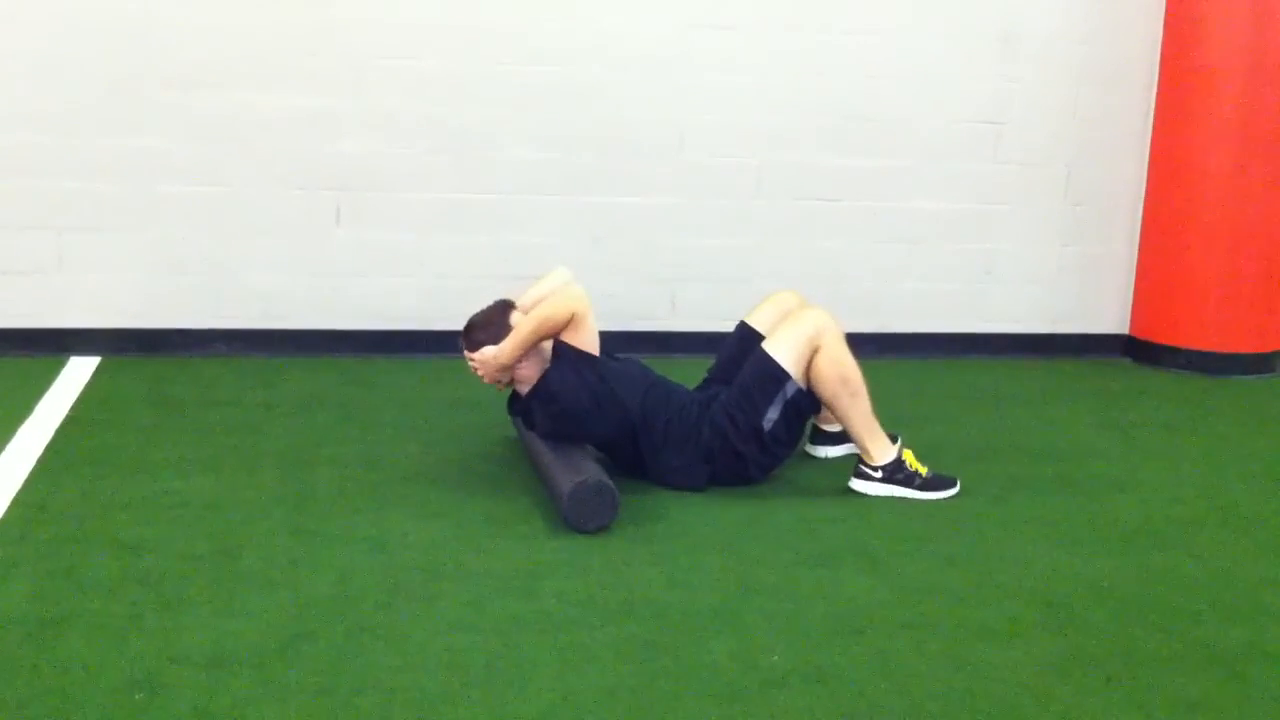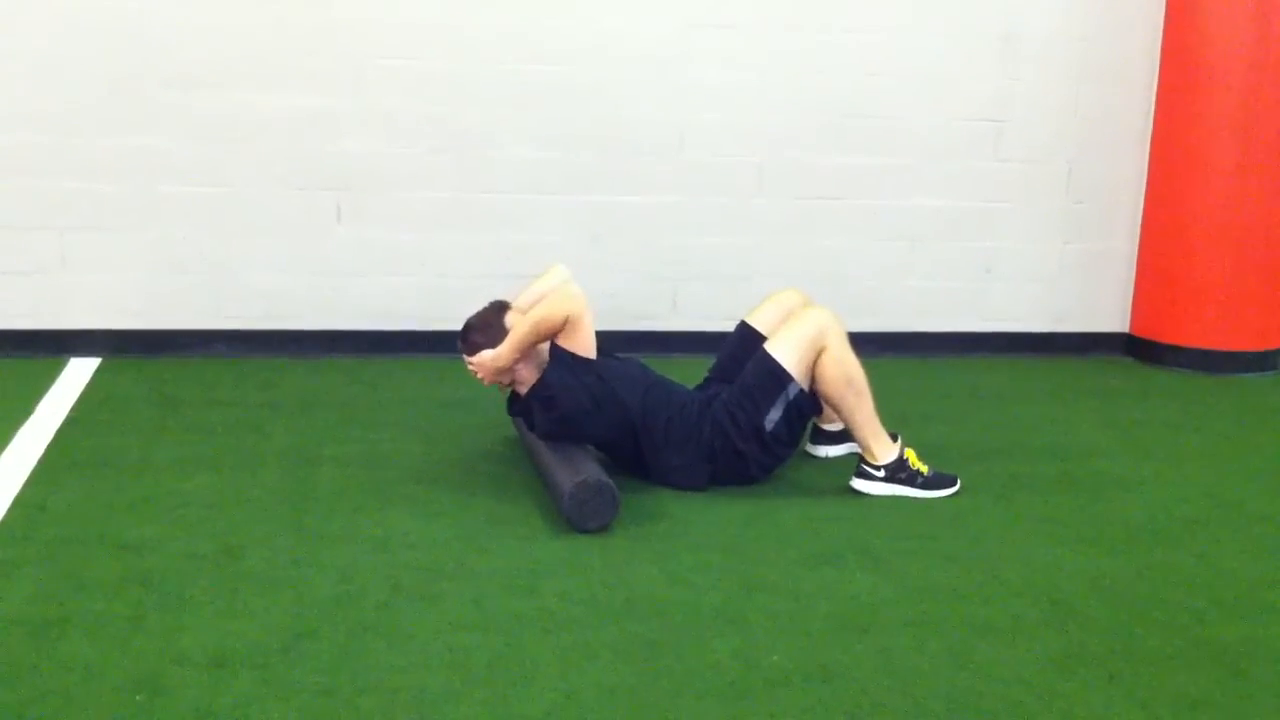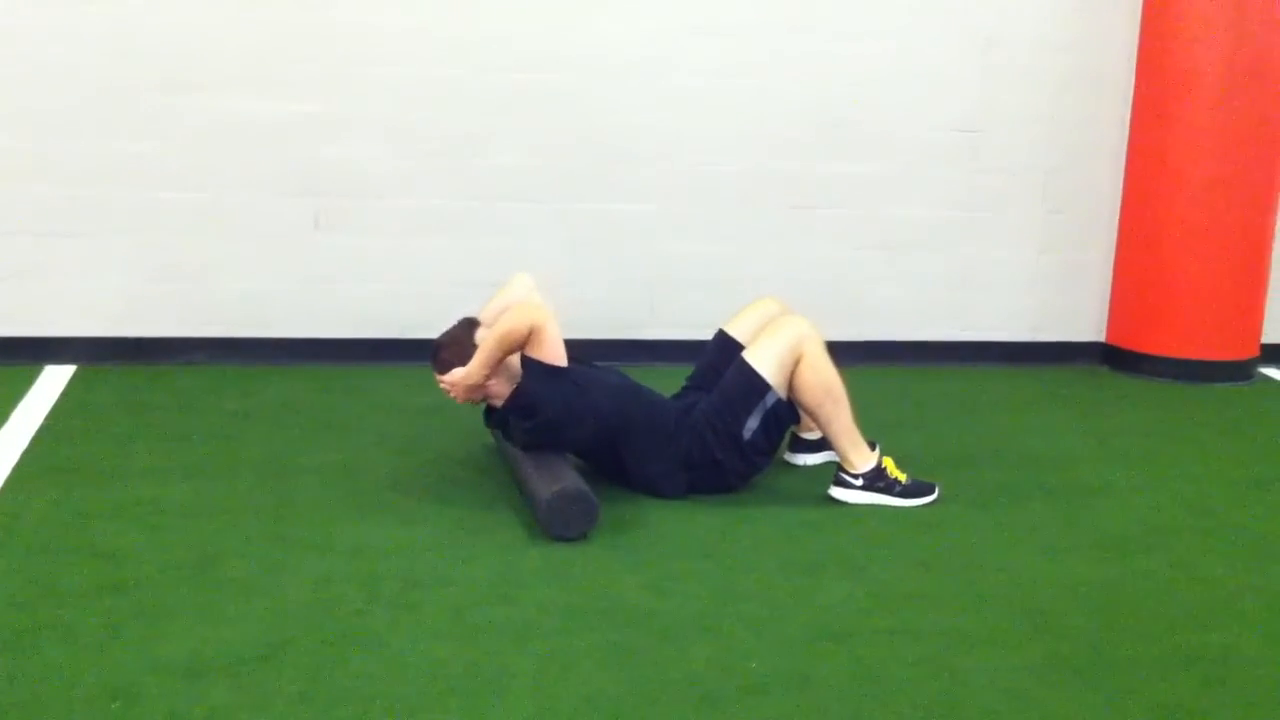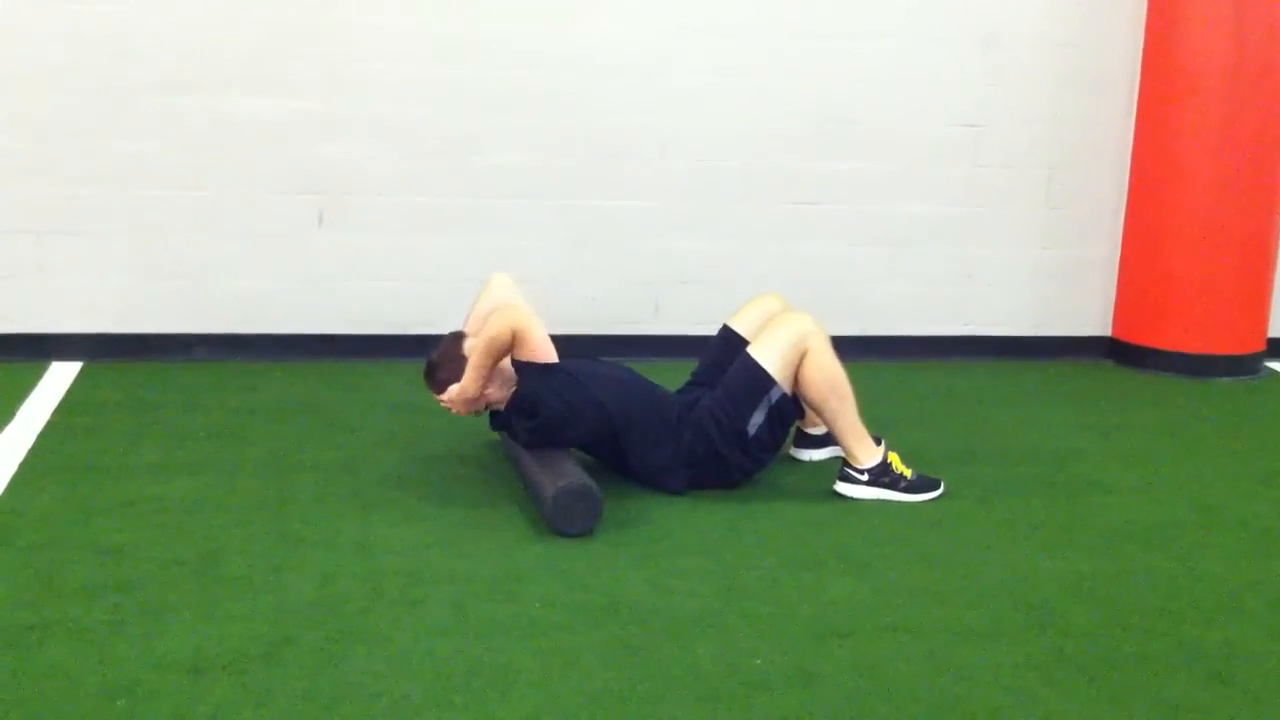
dt=0.5s
person 1, frame 1
left shoulder: (539, 390)
right shoulder: (563, 394)
left elbow: (560, 279)
right elbow: (575, 300)
left wrist: (499, 325)
right wrist: (506, 353)
left hip: (706, 408)
right hip: (724, 444)
left knee: (789, 304)
right knee: (816, 326)
left ankle: (831, 428)
right ankle: (881, 462)
person 1, frame 2
left shoulder: (540, 391)
right shoulder: (559, 397)
left elbow: (558, 277)
right elbow: (571, 302)
left wrist: (503, 319)
right wrist: (503, 357)
left hip: (706, 407)
right hip: (725, 444)
left knee: (792, 302)
right knee: (819, 326)
left ankle: (831, 427)
right ankle: (884, 461)
person 1, frame 3
left shoulder: (517, 402)
right shoulder: (538, 408)
left elbow: (521, 286)
right elbow: (534, 312)
left wrist: (469, 338)
right wrist: (474, 370)
left hip: (685, 416)
right hip: (703, 452)
left knee: (770, 311)
right knee: (797, 334)
left ankle: (810, 436)
right ankle: (861, 471)
person 1, frame 4
left shoulder: (519, 402)
right shoulder: (537, 407)
left elbow: (501, 289)
right elbow: (514, 317)
left wrist: (463, 350)
right wrist: (470, 384)
left hip: (687, 410)
right hip: (708, 448)
left knee: (772, 307)
right knee: (801, 330)
left ankle: (815, 431)
right ankle: (867, 466)
